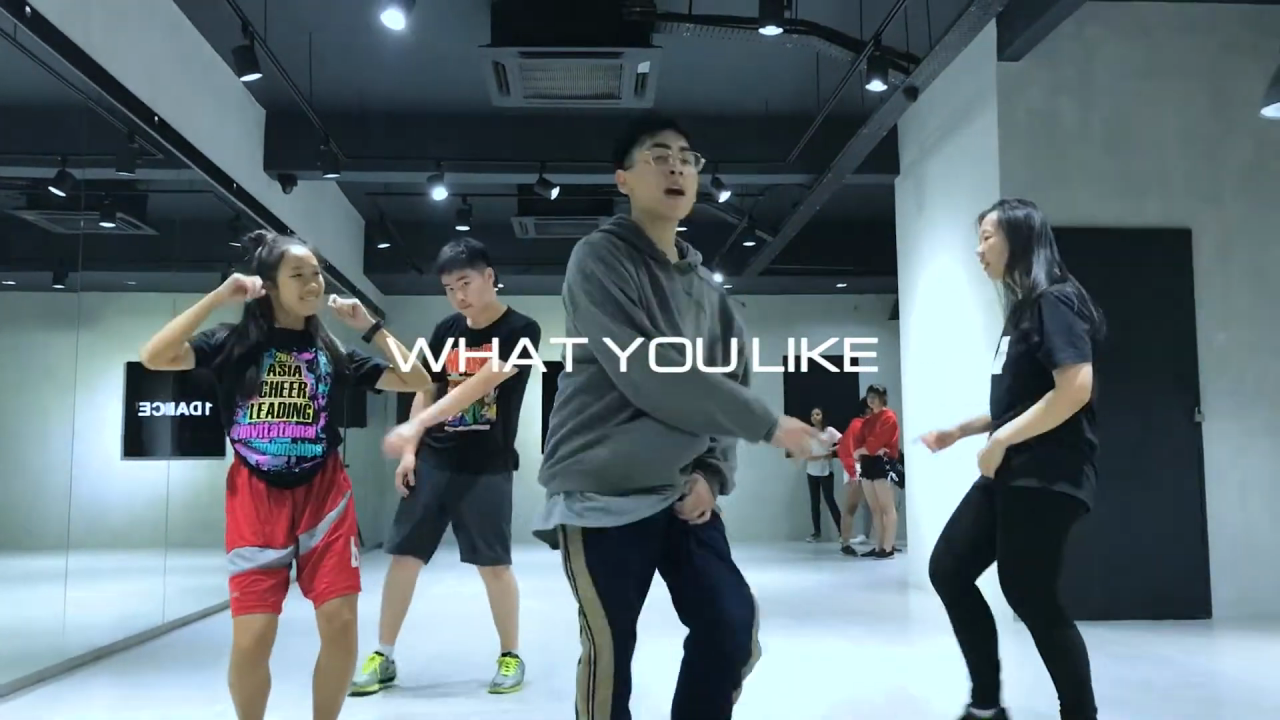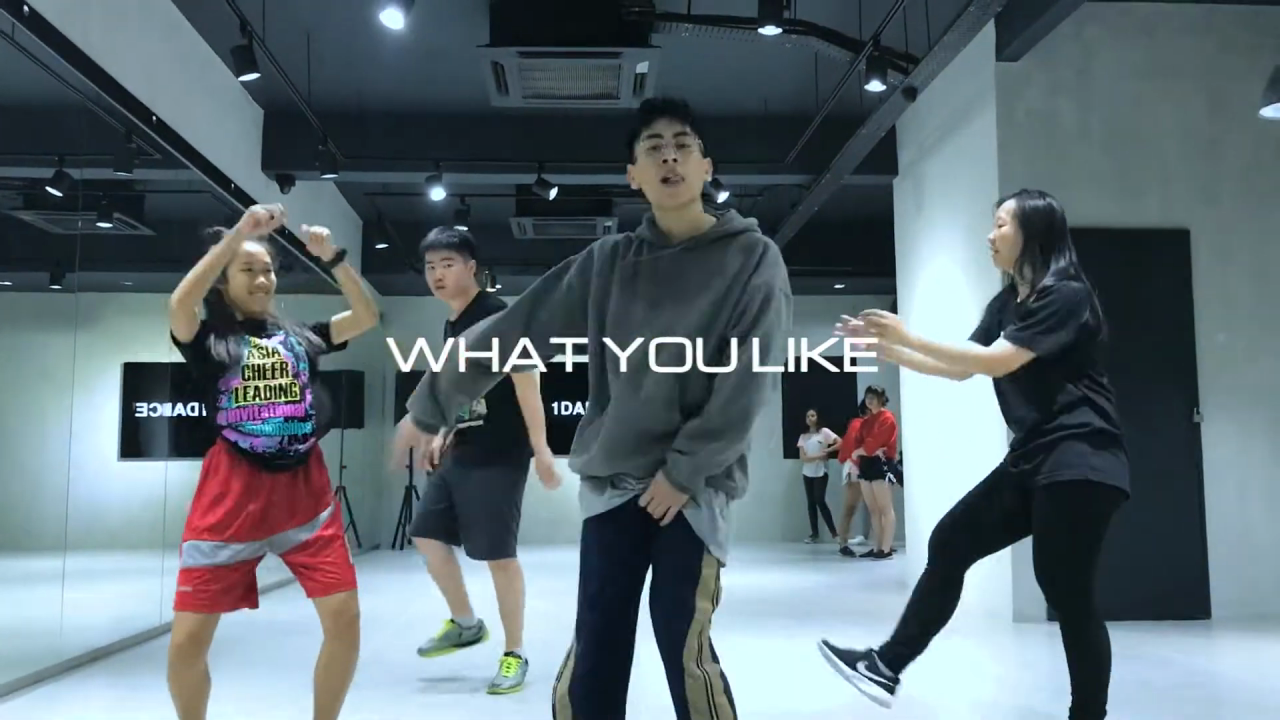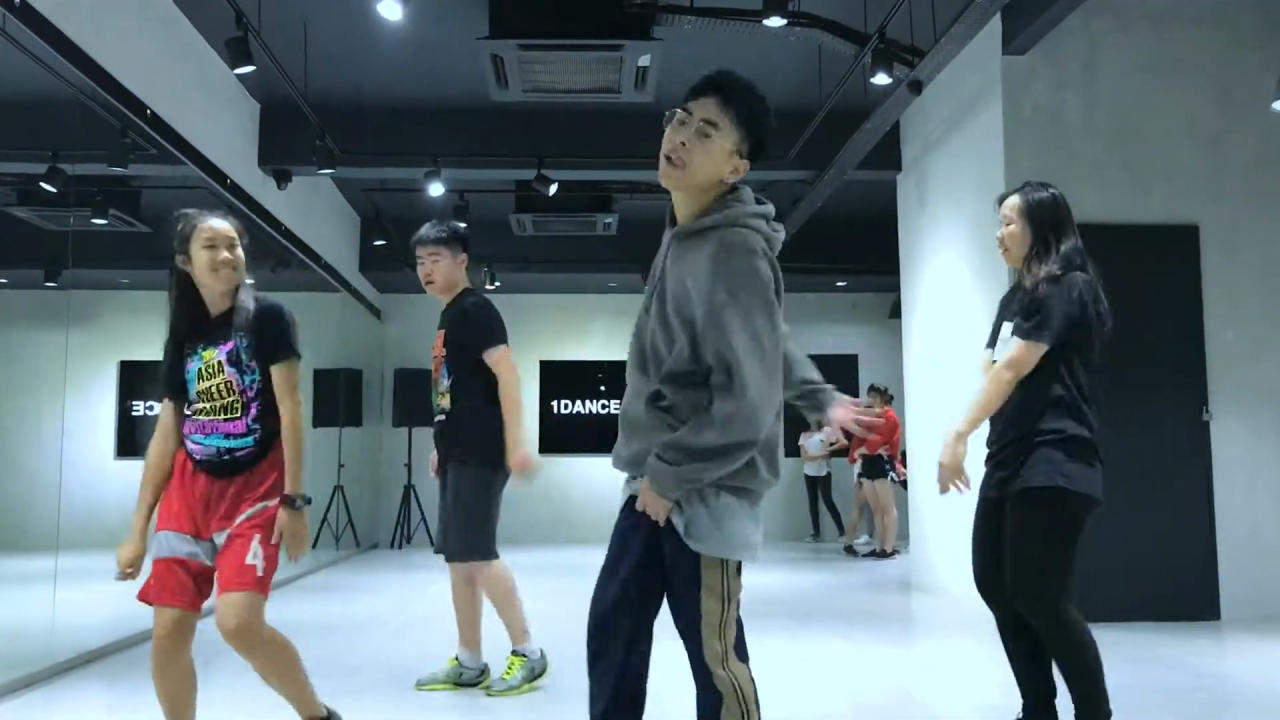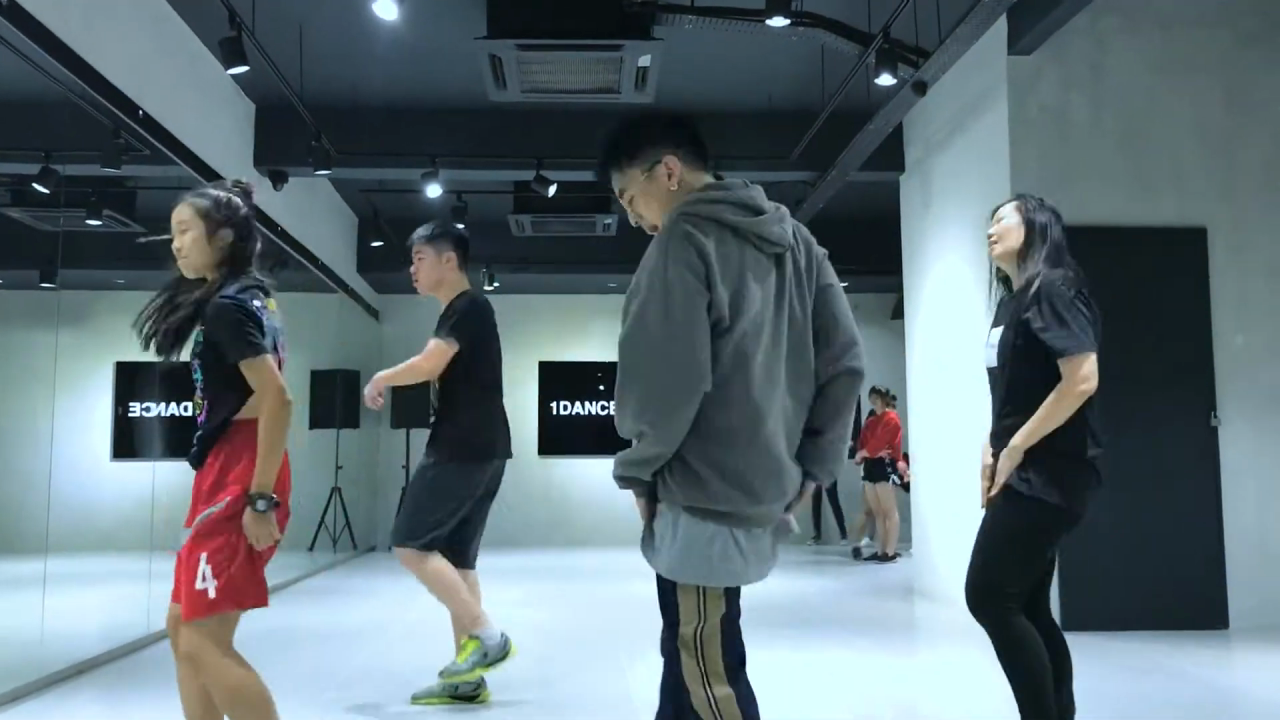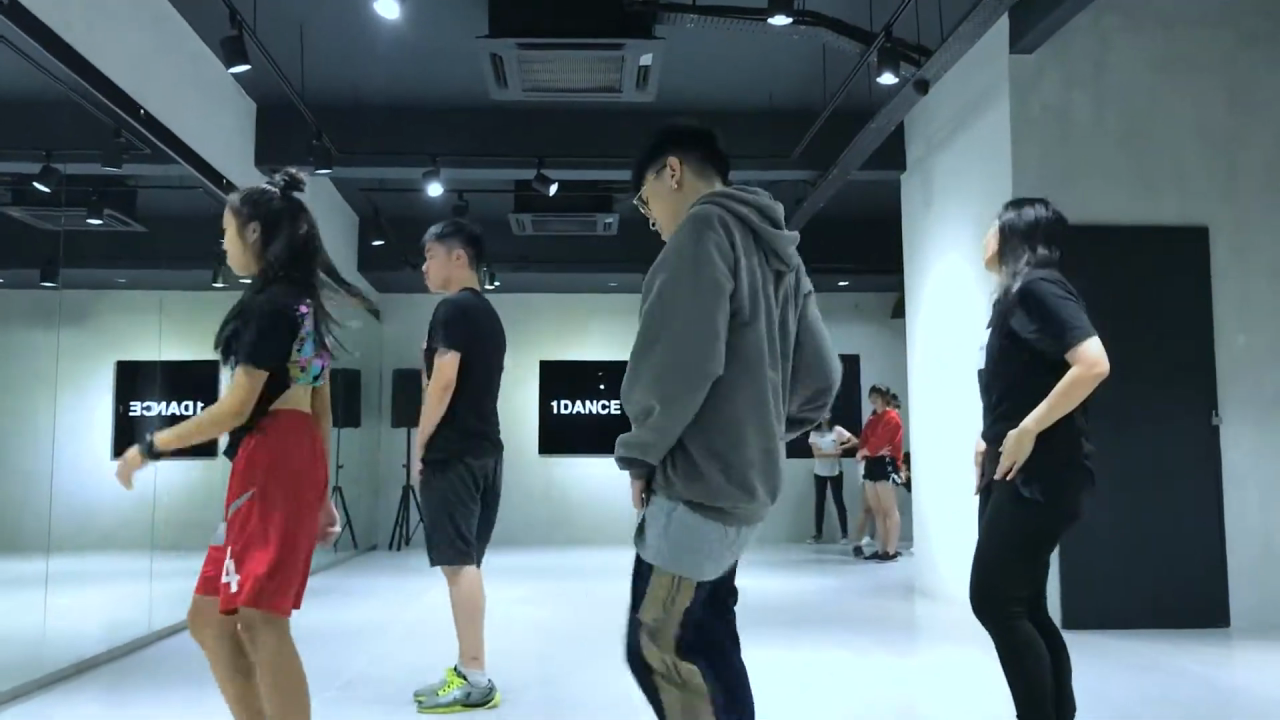
dt=0.3s
person 1, frame 1
left shoulder: (702, 282)
right shoulder: (598, 257)
left elbow: (734, 378)
right elbow: (643, 369)
left wrist: (711, 471)
right wrist: (764, 423)
left hip: (679, 492)
right hip: (597, 491)
left knee: (732, 627)
right knee: (609, 650)
person 1, frame 2
left shoulder: (753, 258)
right shoulder: (606, 260)
left elbow: (749, 382)
right elbow: (521, 326)
left wrist: (682, 470)
right wrist: (431, 403)
left hip: (695, 486)
right hip: (617, 484)
left knee: (683, 650)
right knee: (596, 650)
person 1, frame 3
left shoulder: (733, 249)
right shoulder: (685, 238)
left elbow: (748, 395)
right elbow: (767, 344)
left wrist: (669, 475)
right wrist: (820, 398)
left hip: (712, 493)
right hip: (660, 480)
left knee: (712, 650)
right knee: (612, 628)
person 1, frame 4
left shoulder: (684, 239)
right shoulder: (791, 238)
left elbow: (661, 382)
right elbow: (844, 358)
left wrist: (639, 469)
right wrist: (814, 464)
left hip: (703, 489)
right hip: (761, 482)
left knee: (705, 667)
right knee: (693, 651)
person 1, frame 5
left shoulder: (704, 227)
right shoulder: (782, 252)
left elbow: (679, 360)
right elbow: (819, 382)
left wrist: (641, 452)
left hip: (693, 481)
right hip: (741, 480)
left knee: (657, 648)
right knee: (709, 643)
person 2, frame 1
left shoulder: (1056, 300)
right shoulder: (1023, 307)
left elbow: (1075, 390)
left wrist: (1001, 441)
right wrist: (959, 431)
left hip: (1049, 474)
right hip: (1012, 472)
left knee: (1030, 597)
right knee: (948, 569)
person 2, frame 2
left shoulder: (1065, 296)
right shoulder: (1006, 301)
left elbow: (989, 362)
right elbow: (961, 366)
left wrist: (906, 337)
right wrist: (892, 343)
left hip: (1077, 461)
right hip: (1028, 460)
left knee: (1067, 592)
right knee: (948, 546)
right ankle: (885, 665)
person 2, frame 3
left shoulder: (1068, 288)
right shoulder: (1016, 297)
left elbow: (1015, 368)
right elbow: (993, 372)
left wrist: (958, 435)
right wrist: (961, 435)
left hip: (1053, 464)
right hip: (1010, 462)
left knee: (1035, 594)
right knee: (995, 585)
person 2, frame 4
left shoulder: (1052, 288)
right shoulder: (1011, 298)
left elbow: (1082, 379)
left wrist: (1017, 447)
right wrist: (994, 450)
left hip: (1046, 475)
right hip: (1017, 474)
left knee: (990, 597)
right knee: (1026, 607)
person 2, frame 5
left shoulder: (1038, 287)
right shoulder: (1012, 297)
left elbow: (1094, 365)
left wrist: (1027, 432)
right wrist: (989, 441)
left hip: (1039, 475)
right hip: (1011, 473)
left knee: (995, 601)
right knee: (1023, 607)
person 3, frame 1
left shoulder: (333, 352)
right shoulder: (234, 343)
left elbow: (416, 379)
right elbow: (154, 357)
left wrist: (369, 325)
right wrist: (218, 295)
left hip: (323, 494)
right hip: (256, 498)
left knee: (341, 630)
right knee: (252, 642)
person 3, frame 2
left shoulder: (300, 332)
right shoulder: (202, 336)
left elbow: (367, 317)
right elbow: (180, 305)
left wrist: (332, 256)
right wrist: (236, 234)
left hip: (303, 482)
right hip: (230, 487)
left knee: (344, 618)
right knee: (186, 641)
person 3, frame 3
left shoulder: (266, 317)
right shoulder: (180, 339)
left elbow: (290, 407)
right elbow: (166, 435)
left wrist: (294, 500)
right wrist: (137, 529)
left hip: (256, 485)
right hip: (192, 489)
left knee: (237, 622)
right knee: (168, 634)
person 3, frame 4
left shoulder: (225, 306)
right shoulder: (249, 300)
left elbow: (274, 398)
left wrist: (264, 498)
left hip: (238, 473)
right hip: (231, 473)
left knee: (203, 641)
right knee: (185, 631)
person 3, frame 5
left shoulder: (268, 306)
right shoulder: (301, 303)
left elbow: (234, 410)
right elbow: (322, 407)
left wrist: (148, 447)
right wrist: (319, 493)
left hip: (268, 462)
right hip: (298, 459)
left knee: (261, 627)
right knee: (207, 620)
person 4, frame 1
left shoulder: (521, 331)
right shoulder: (446, 331)
left elbow: (479, 384)
right elbow: (427, 393)
left wrist: (414, 424)
right wrist: (411, 450)
left hip: (489, 466)
right hip: (435, 461)
left knee: (494, 564)
right knee: (404, 555)
left ankle: (511, 656)
right ankle: (382, 657)
person 4, frame 2
left shoulder: (491, 312)
right shoulder: (452, 323)
left elbow: (523, 378)
left wrist: (539, 447)
right wrist: (443, 434)
left hip: (499, 455)
right hip: (461, 453)
left knee: (497, 553)
right knee: (428, 534)
left ankle: (516, 654)
right ankle: (464, 621)
person 4, frame 3
left shoulder: (474, 309)
right shoulder: (451, 315)
left elbow: (506, 373)
left wrist: (516, 442)
right wrist: (443, 445)
left hip: (479, 452)
right hip: (460, 451)
left knee: (473, 555)
right knee: (456, 557)
left ankle: (527, 652)
right ankle: (469, 661)
person 4, frame 4
left shoulder: (468, 307)
right shoulder: (466, 313)
left elbow: (428, 366)
left wrist: (380, 380)
left hip: (462, 452)
right hip: (478, 450)
left knee: (411, 546)
right knee: (456, 558)
left ankle: (485, 633)
right ankle: (463, 670)
person 4, frame 5
left shoulder: (453, 308)
right shoulder: (489, 315)
left elbow: (443, 384)
left wrist: (419, 445)
left hip: (452, 453)
right hip: (484, 451)
left knee: (457, 562)
right knee: (466, 562)
left ankle: (475, 679)
right ankle: (468, 671)
